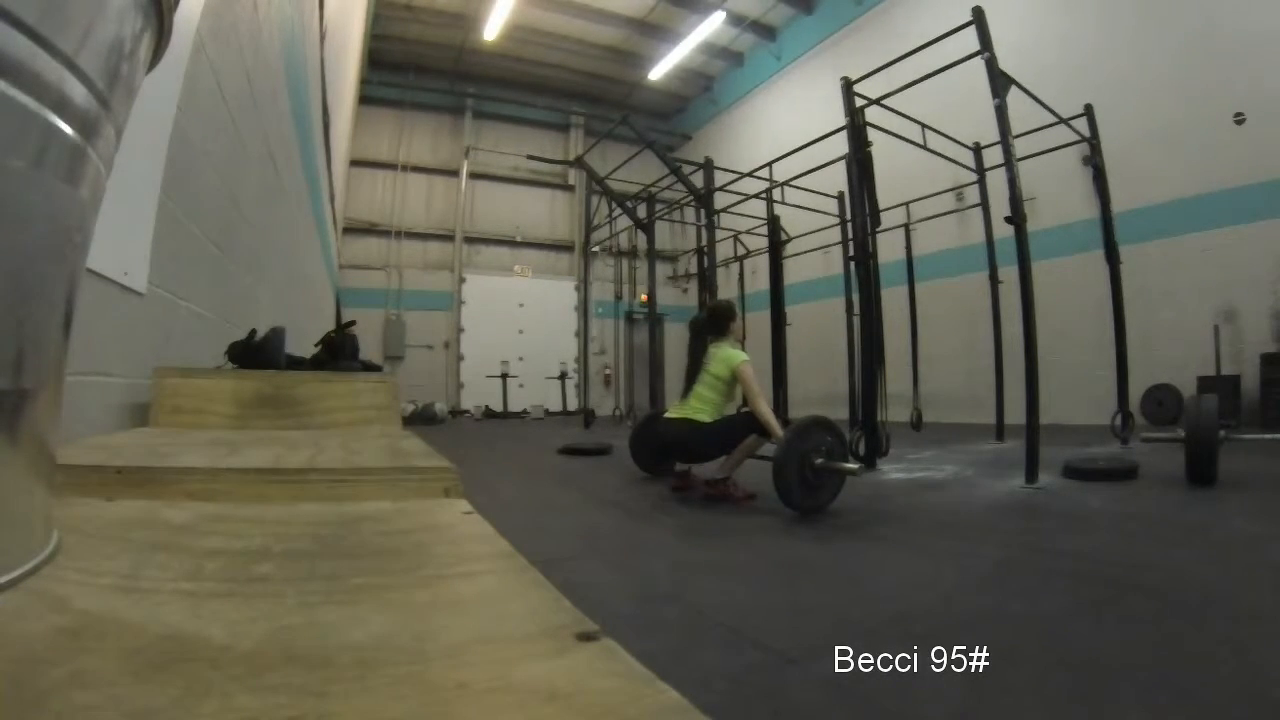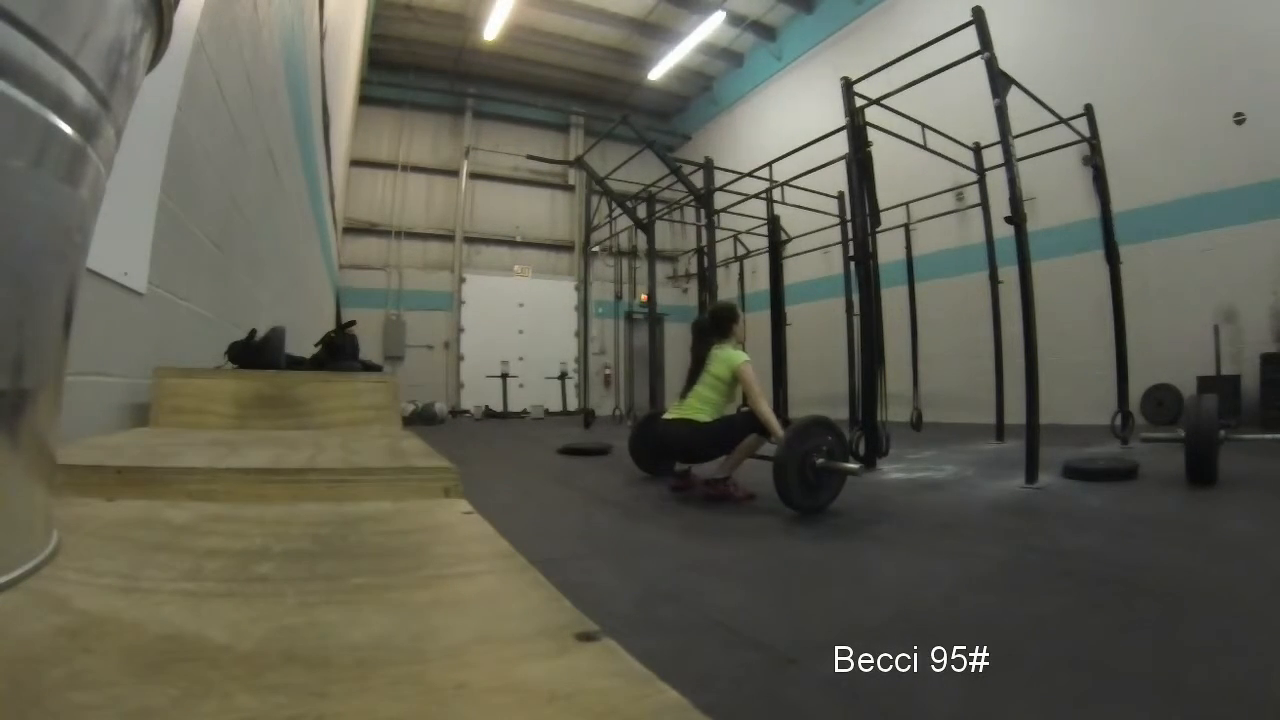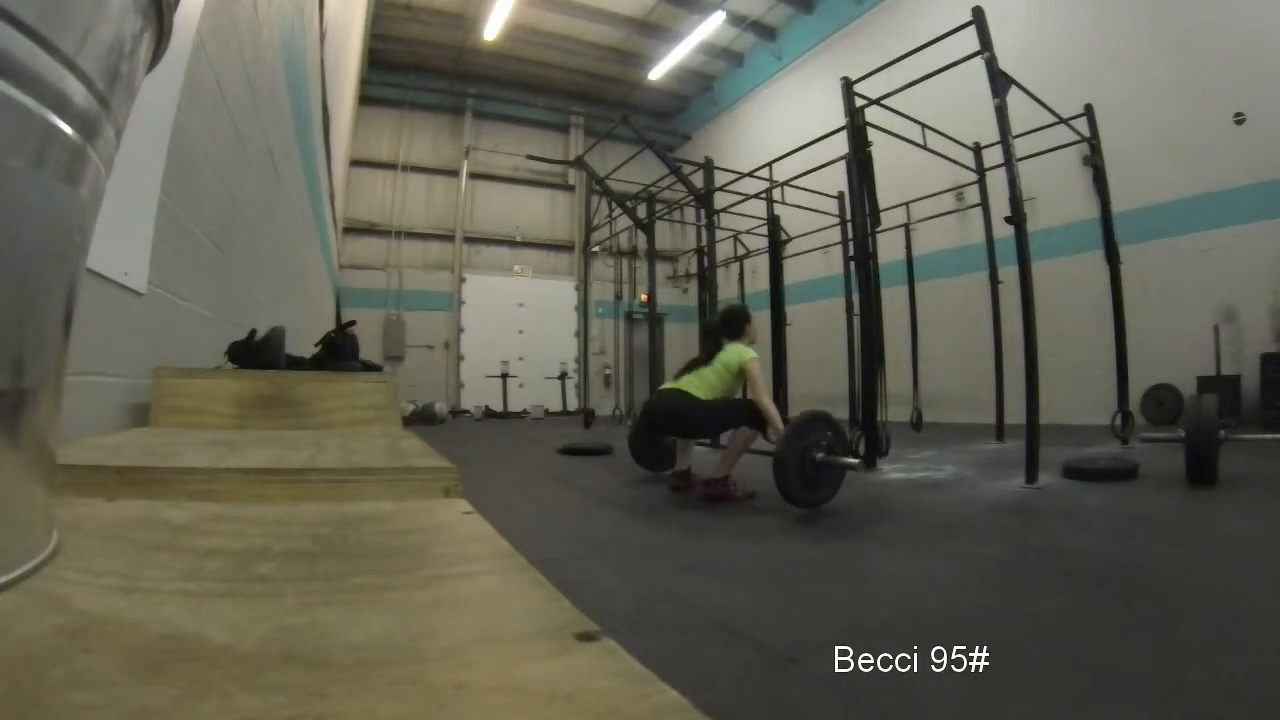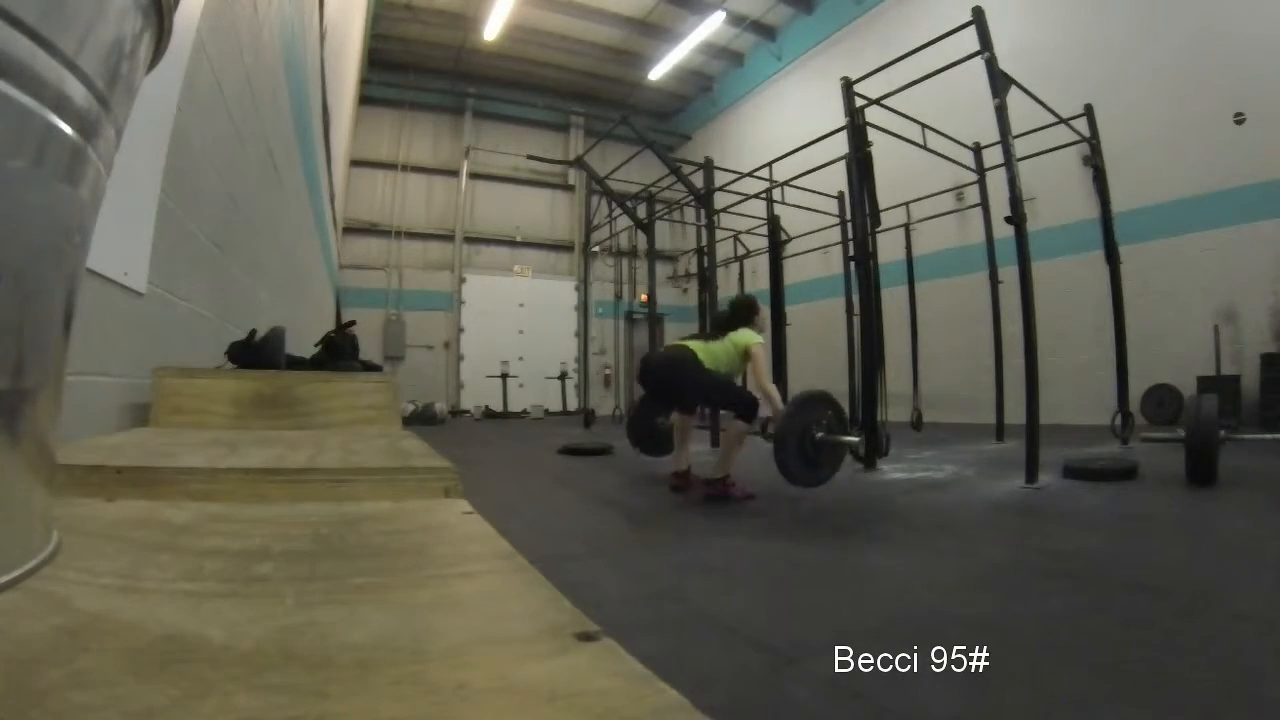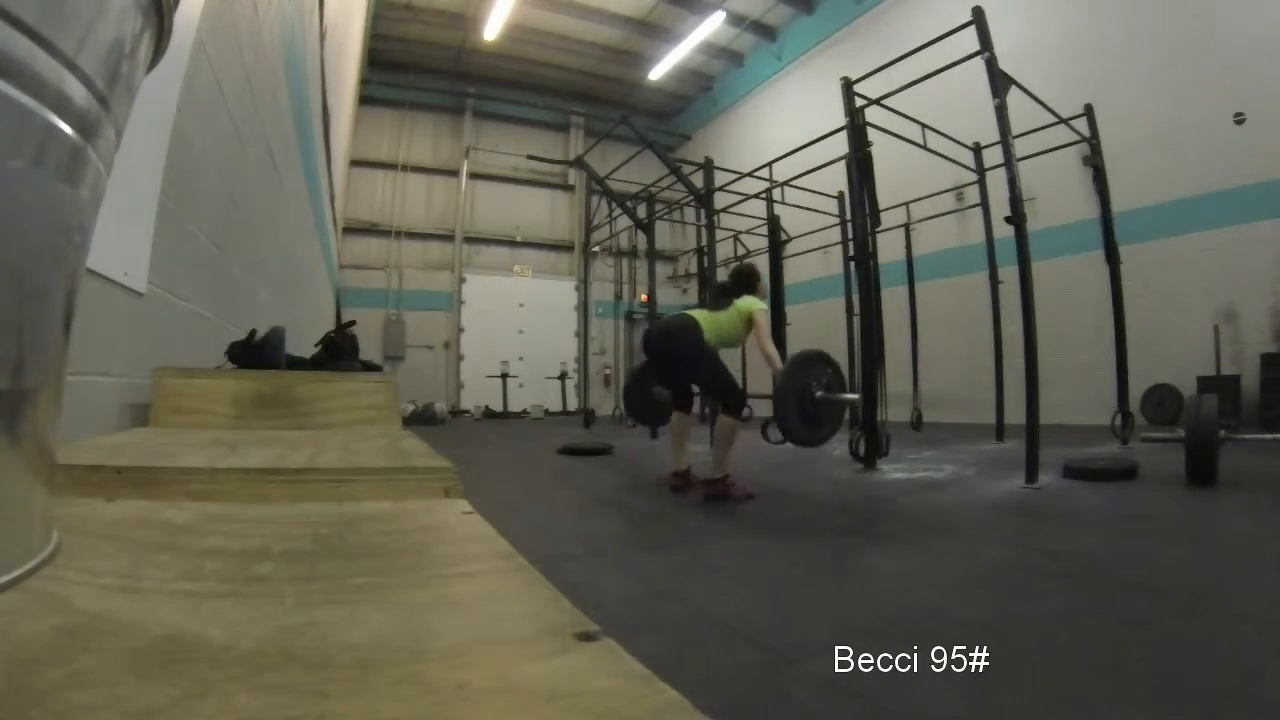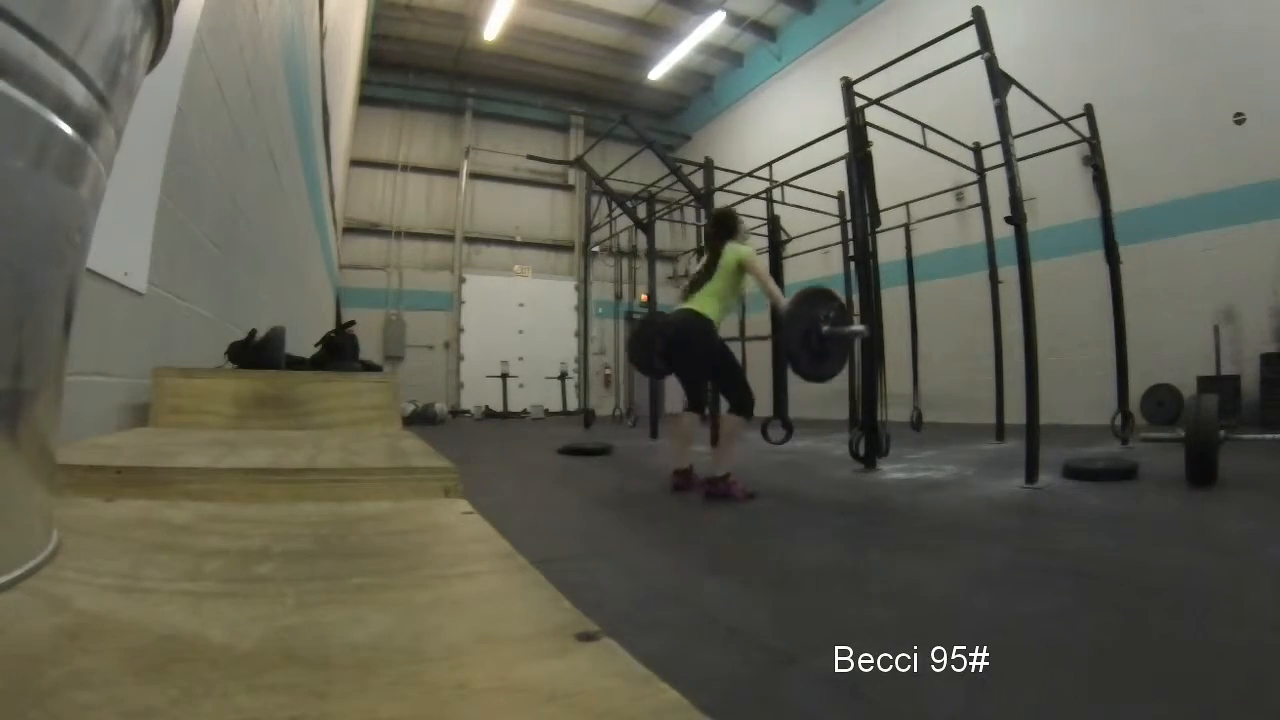
dt=0.2s
person 1, frame 1
left shoulder: (703, 353)
right shoulder: (735, 357)
right elbow: (758, 402)
left hip: (668, 433)
right hip: (692, 438)
right knee: (761, 422)
left ankle: (682, 473)
right ankle: (719, 481)
person 1, frame 2
left shoulder: (705, 354)
right shoulder: (736, 358)
right elbow: (759, 403)
left hip: (668, 434)
right hip: (691, 438)
right knee: (760, 422)
left ankle: (683, 474)
right ankle: (718, 481)
person 1, frame 3
left shoulder: (716, 350)
right shoulder: (745, 354)
right elbow: (763, 399)
left hip: (652, 411)
right hip: (678, 411)
right knee: (754, 414)
left ankle: (681, 473)
right ankle: (717, 482)
person 1, frame 4
left shoulder: (724, 336)
right shoulder: (752, 338)
right elbow: (764, 383)
left hip: (650, 367)
right hip: (677, 369)
left knee: (686, 401)
right knee: (747, 406)
left ankle: (681, 473)
right ankle: (718, 481)
person 1, frame 5
left shoulder: (726, 303)
right shoulder: (755, 305)
right elbow: (766, 344)
left hip: (656, 335)
right hip: (681, 337)
left knee: (682, 399)
right knee: (733, 399)
left ankle: (680, 473)
right ankle: (717, 481)
person 1, frame 6
left shoulder: (711, 256)
right shoulder: (741, 252)
right elbow: (766, 282)
left hip: (675, 327)
right hip: (696, 328)
left knee: (696, 400)
right knee: (741, 399)
left ankle: (682, 472)
right ankle: (719, 479)
